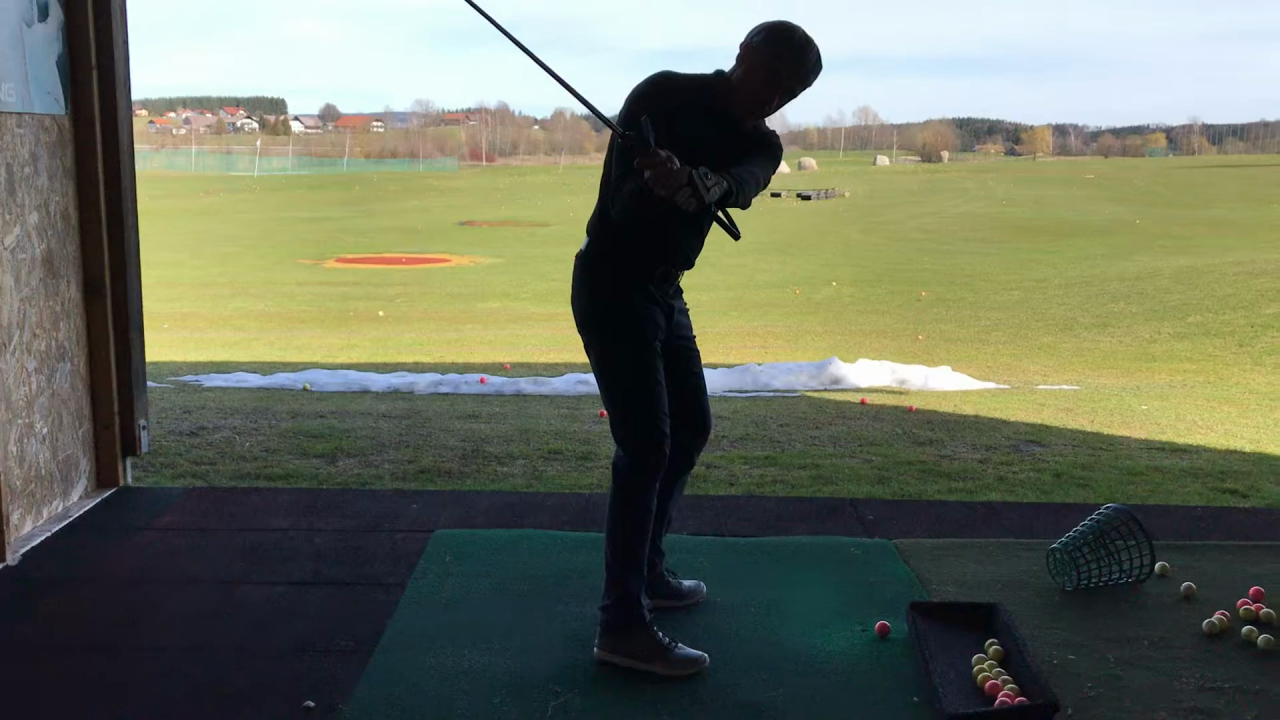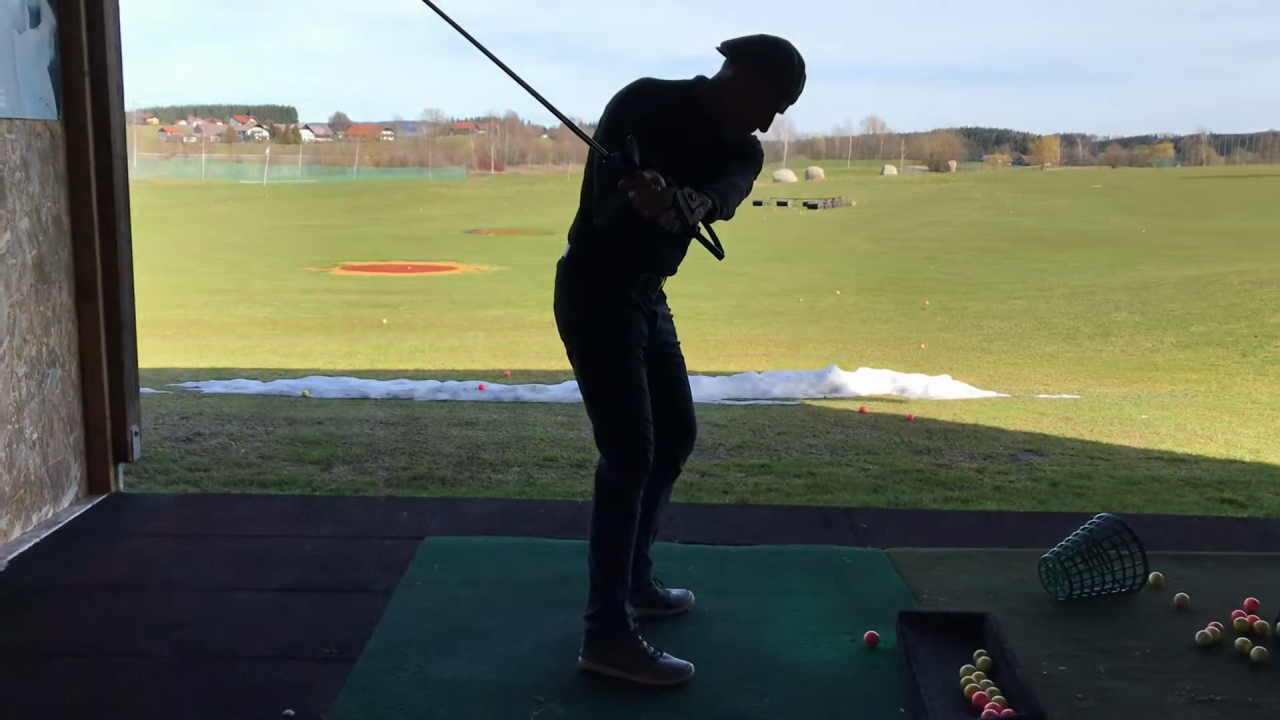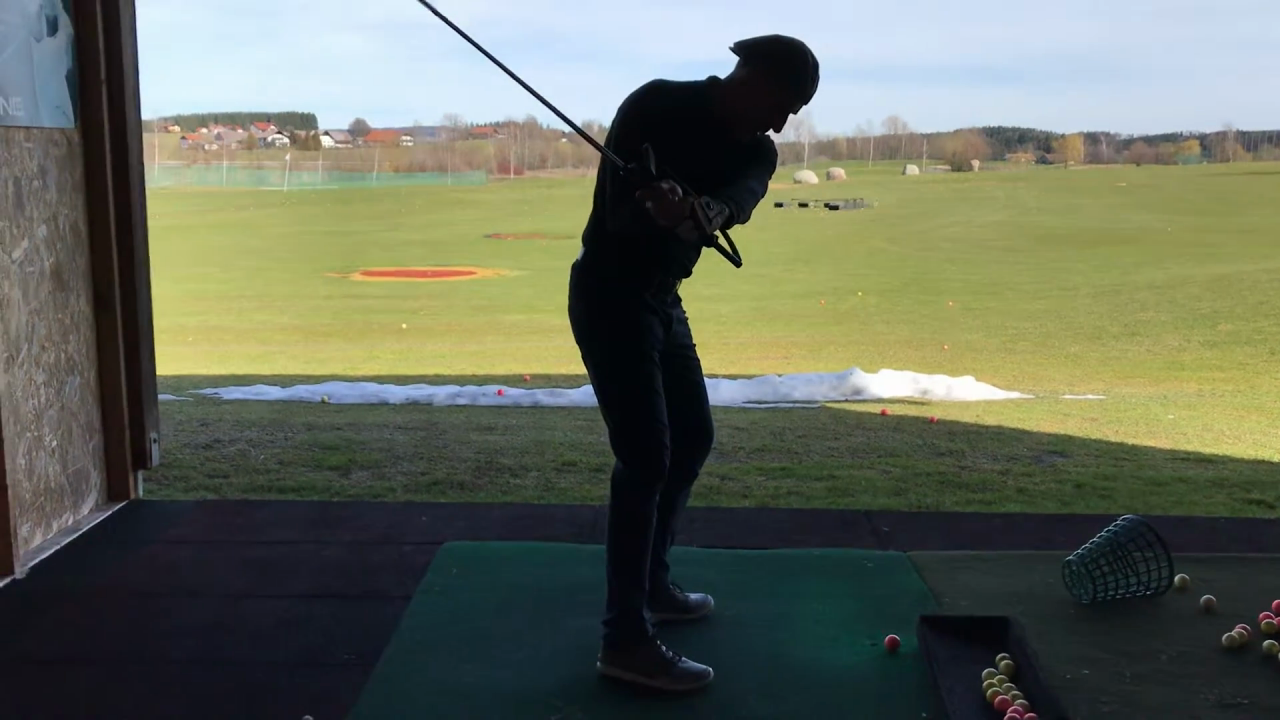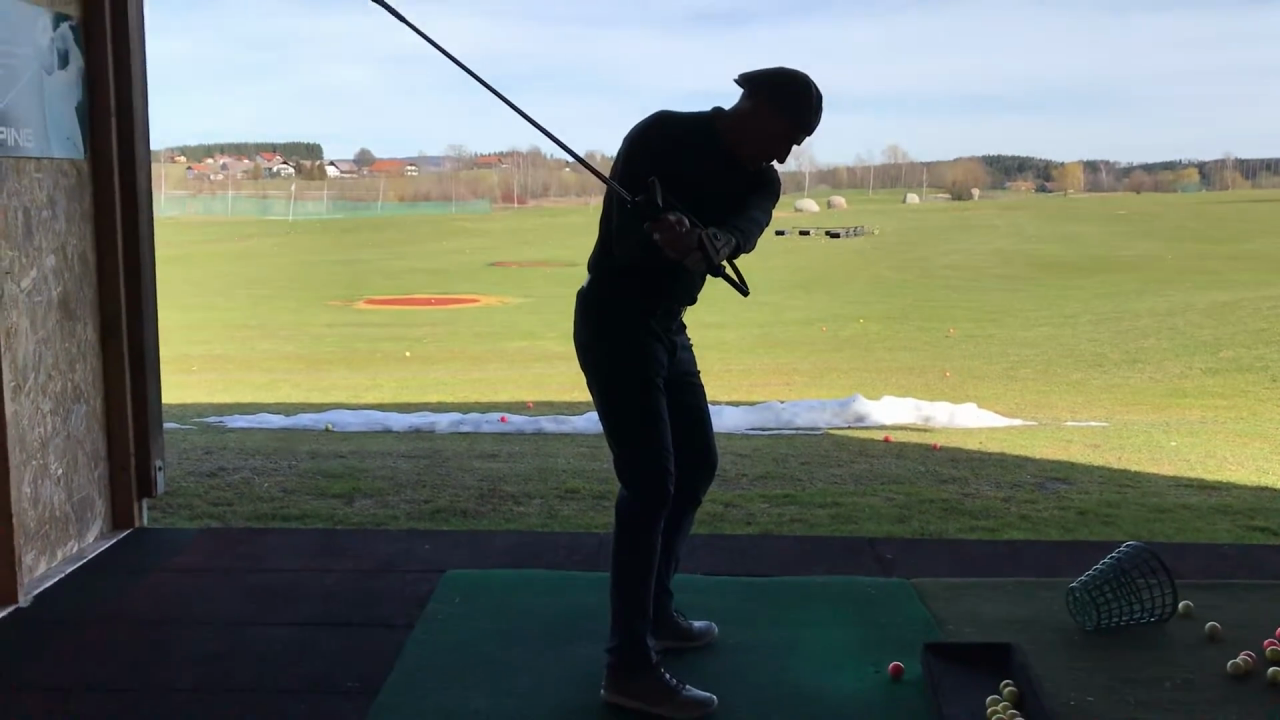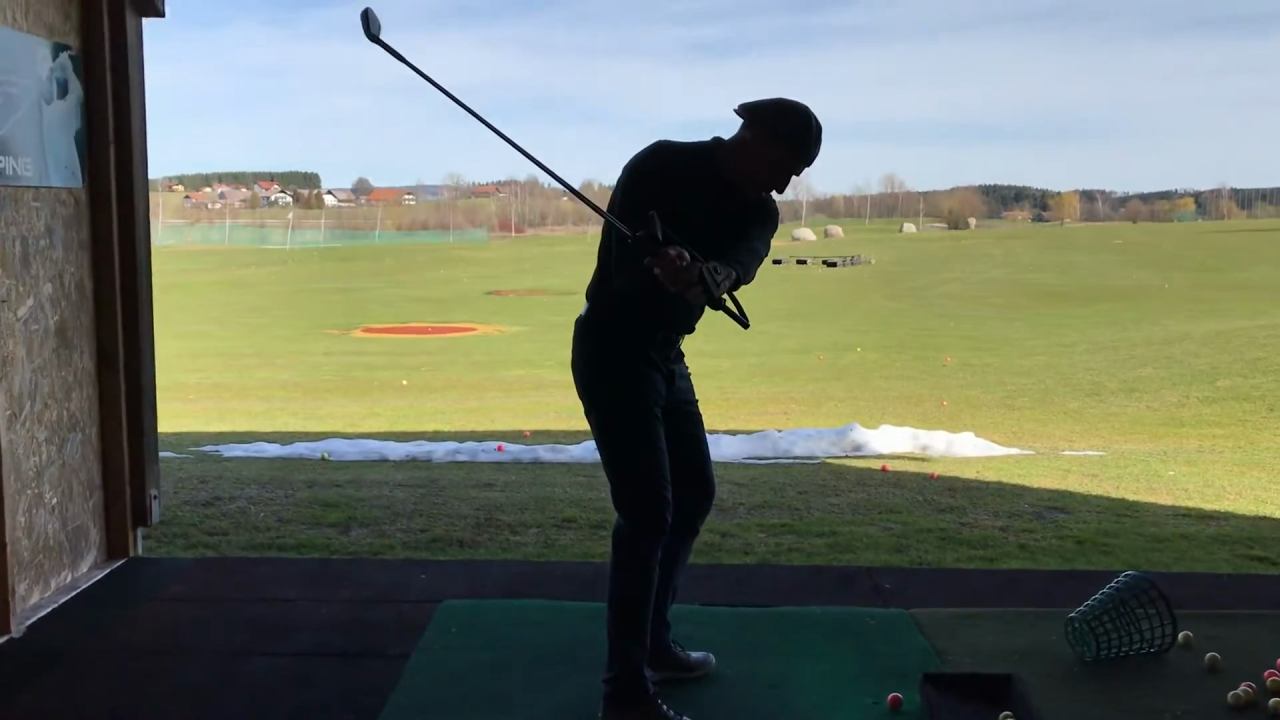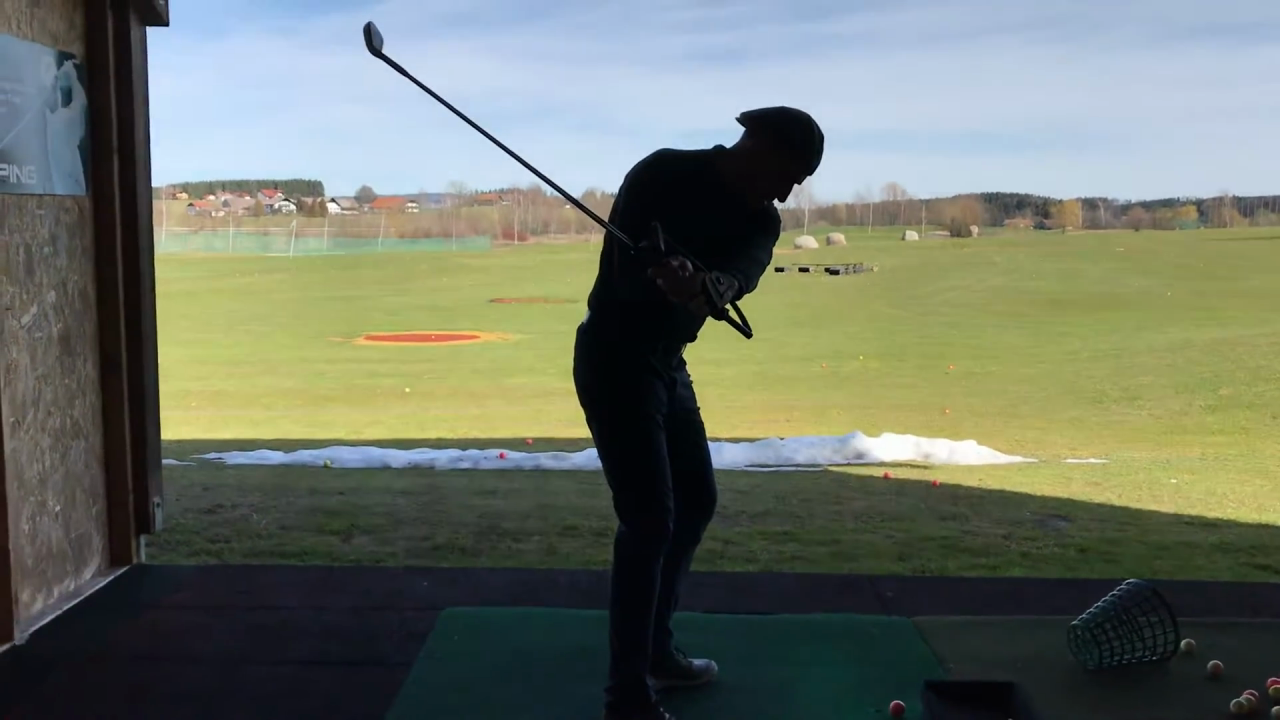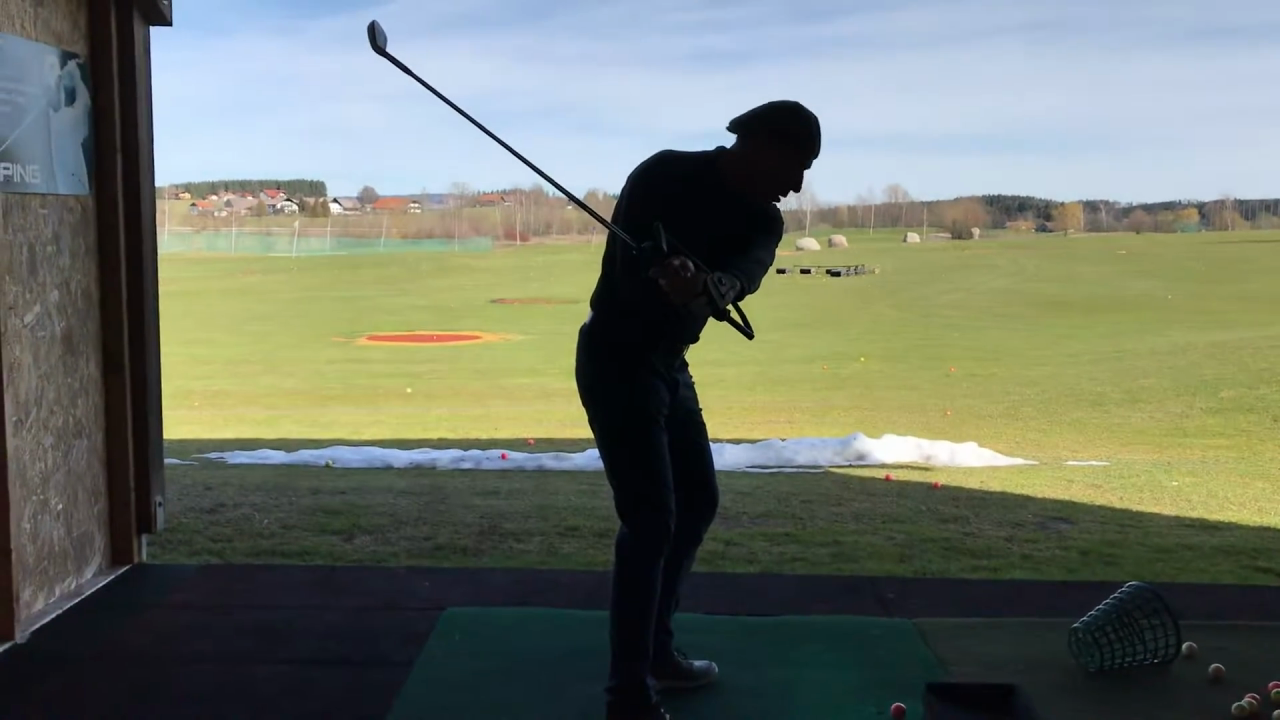
dt=0.5s
person 1, frame 1
left shoulder: (761, 145)
right shoulder: (663, 96)
left elbow: (740, 188)
right elbow: (621, 202)
left wrist: (691, 184)
right wrist: (660, 187)
left hip: (662, 288)
right hip: (614, 285)
left knee: (689, 430)
right knee: (646, 446)
left ankle: (647, 571)
right ankle: (621, 625)
person 1, frame 2
left shoulder: (742, 150)
right shoulder: (643, 103)
left elbow: (723, 198)
right elbow: (603, 211)
left wrist: (678, 203)
right wrist: (644, 204)
left hip: (645, 293)
right hip: (596, 290)
left knee: (675, 436)
right knee: (629, 452)
left ankle: (632, 579)
right ankle: (606, 633)
person 1, frame 3
left shoulder: (755, 151)
right shoulder: (655, 106)
left elbow: (739, 203)
right elbow: (617, 212)
left wrist: (697, 213)
right wrist: (661, 213)
left hip: (661, 296)
right hip: (610, 294)
left knee: (692, 439)
right knee: (646, 457)
left ankle: (651, 584)
right ankle: (625, 640)
person 1, frame 4
left shoulder: (759, 178)
right shoulder: (662, 135)
left elbow: (746, 229)
right elbow: (624, 237)
left wrist: (711, 241)
right wrist: (668, 240)
left hip: (667, 323)
right hip: (616, 320)
left knee: (696, 465)
right knee: (650, 483)
left ankle: (654, 611)
right ankle: (628, 665)
person 1, frame 5
left shoulder: (758, 210)
right shoulder: (660, 166)
left elbow: (744, 261)
right elbow: (622, 268)
left wrist: (709, 275)
right wrist: (663, 274)
left hip: (664, 353)
right hip: (614, 350)
left knee: (693, 495)
right knee: (647, 513)
left ankle: (652, 642)
person 1, frame 6
left shoulder: (760, 218)
right shoulder: (661, 175)
left elbow: (747, 270)
right elbow: (624, 276)
left wrist: (713, 284)
right wrist: (667, 285)
left hip: (665, 361)
right hip: (614, 359)
left knee: (695, 502)
right knee: (649, 520)
left ankle: (654, 649)
person 1, frame 7
left shoulder: (763, 218)
right shoulder: (663, 177)
left elbow: (749, 271)
right elbow: (626, 277)
left wrist: (715, 286)
right wrist: (669, 286)
left hip: (668, 362)
right hip: (617, 360)
left knee: (697, 503)
right knee: (650, 521)
left ankle: (655, 651)
